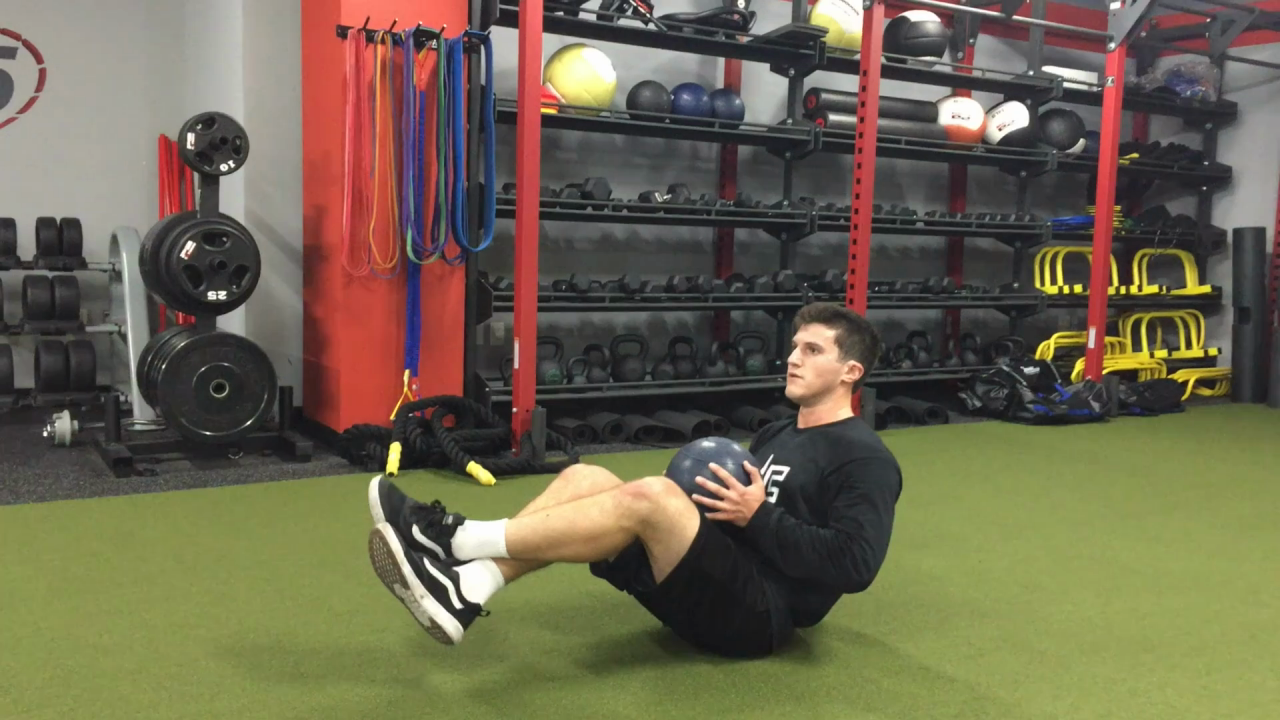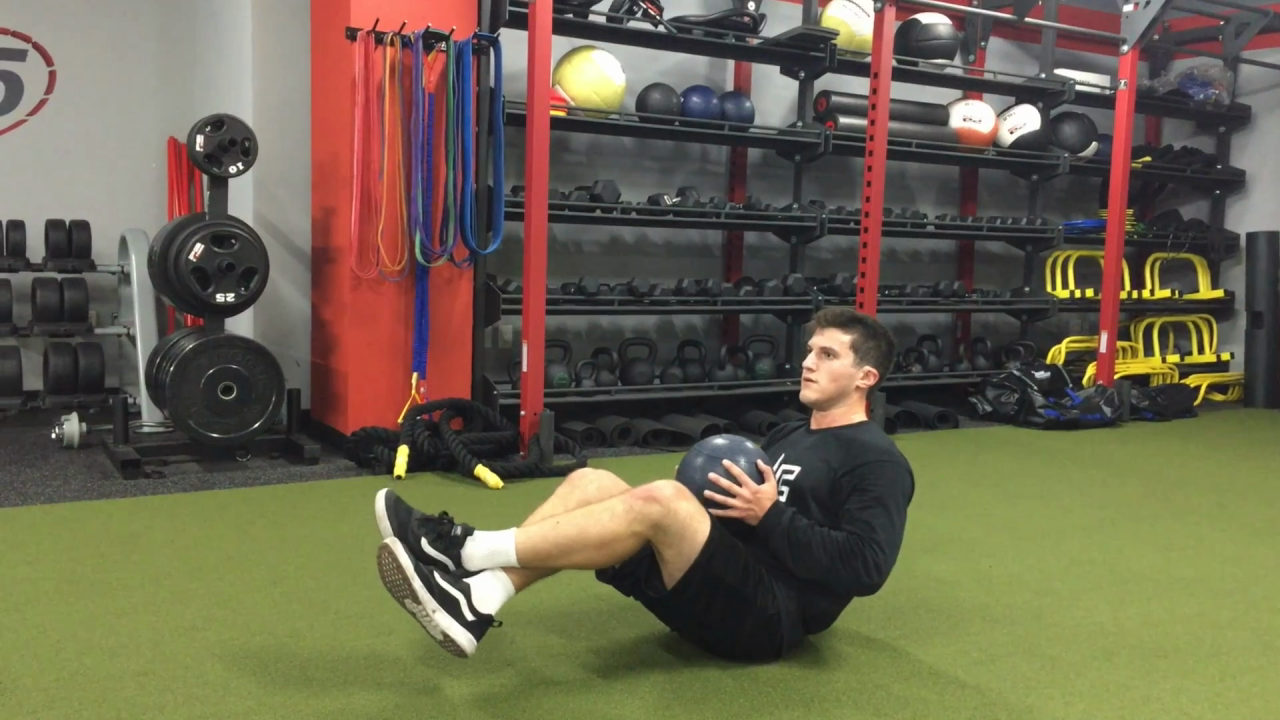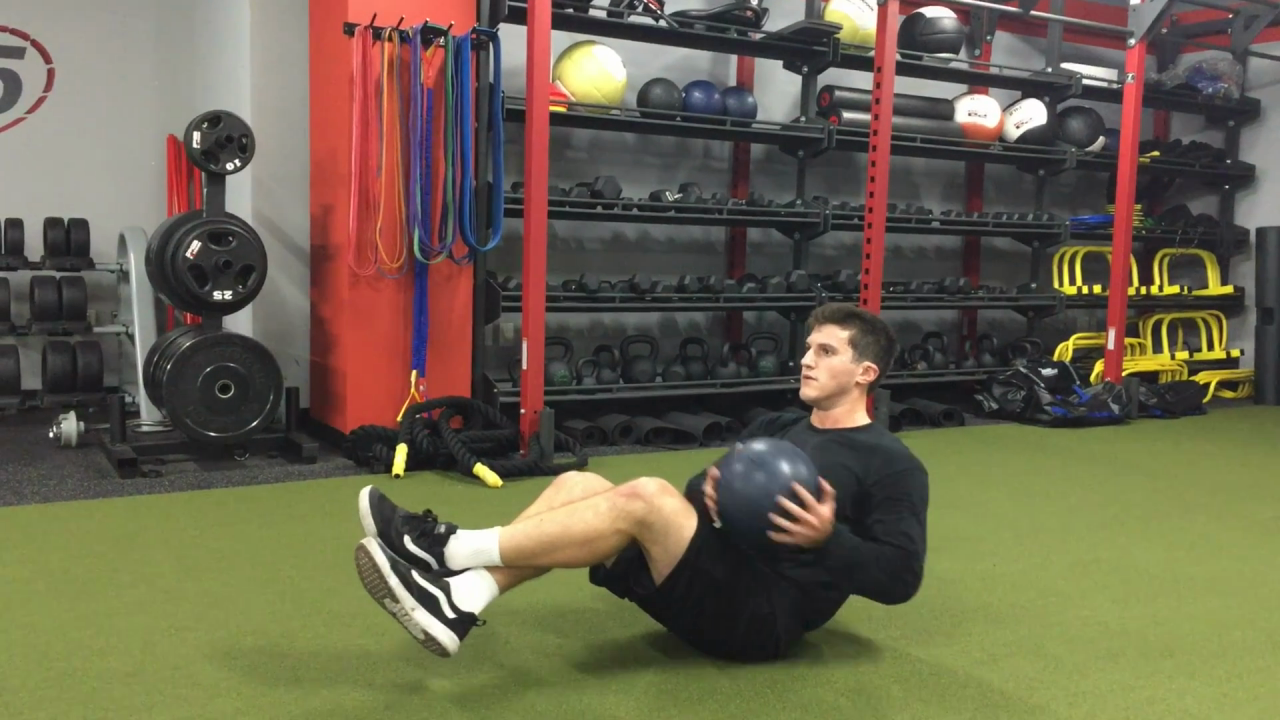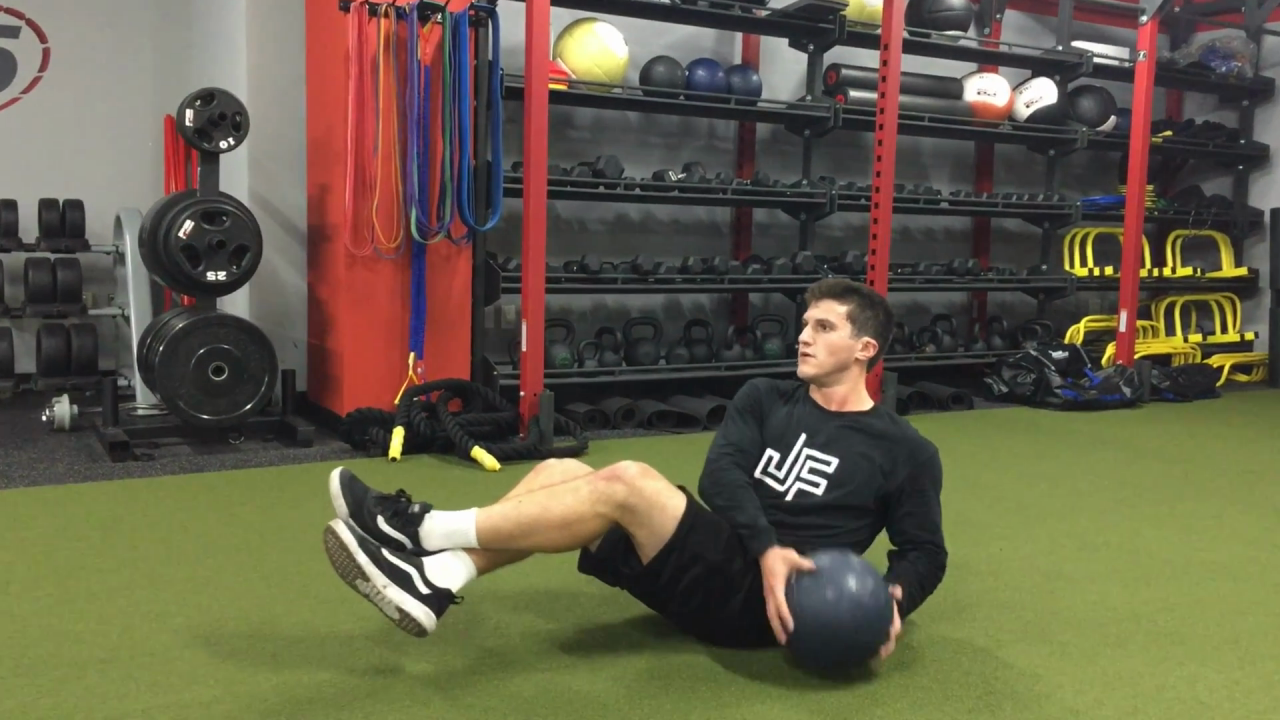
dt=0.5s
person 1, frame 1
left shoulder: (863, 459)
right shoulder: (778, 435)
left elbow: (853, 564)
left wrist: (760, 517)
right wrist: (708, 502)
left hip: (756, 611)
right hip: (712, 582)
left knee: (651, 496)
right knee: (585, 479)
left ankle: (463, 539)
right ankle: (466, 590)
person 1, frame 2
left shoulder: (876, 462)
right shoulder: (787, 436)
left elbow: (864, 567)
left wrist: (771, 516)
right wrist: (712, 502)
left hip: (767, 615)
right hip: (716, 588)
left knee: (662, 500)
right knee: (590, 482)
left ankle: (471, 549)
right ankle: (474, 600)
person 1, frame 3
left shoulder: (890, 465)
right shoulder: (777, 429)
left elbow: (900, 577)
right elbow: (702, 495)
left wrist: (828, 539)
right wrist: (711, 495)
left hip: (764, 615)
right hip: (718, 577)
left knee: (647, 495)
right knee: (578, 485)
left ankle: (455, 549)
right ankle: (457, 601)
person 1, frame 4
left shoulder: (905, 452)
right shoulder: (764, 399)
left elbow: (925, 553)
right elbow: (722, 475)
left wrist: (891, 601)
right wrist: (766, 546)
left hip: (750, 596)
right hip: (705, 563)
left knee: (628, 480)
right knee: (562, 470)
left ankle: (432, 529)
right ankle: (432, 580)
